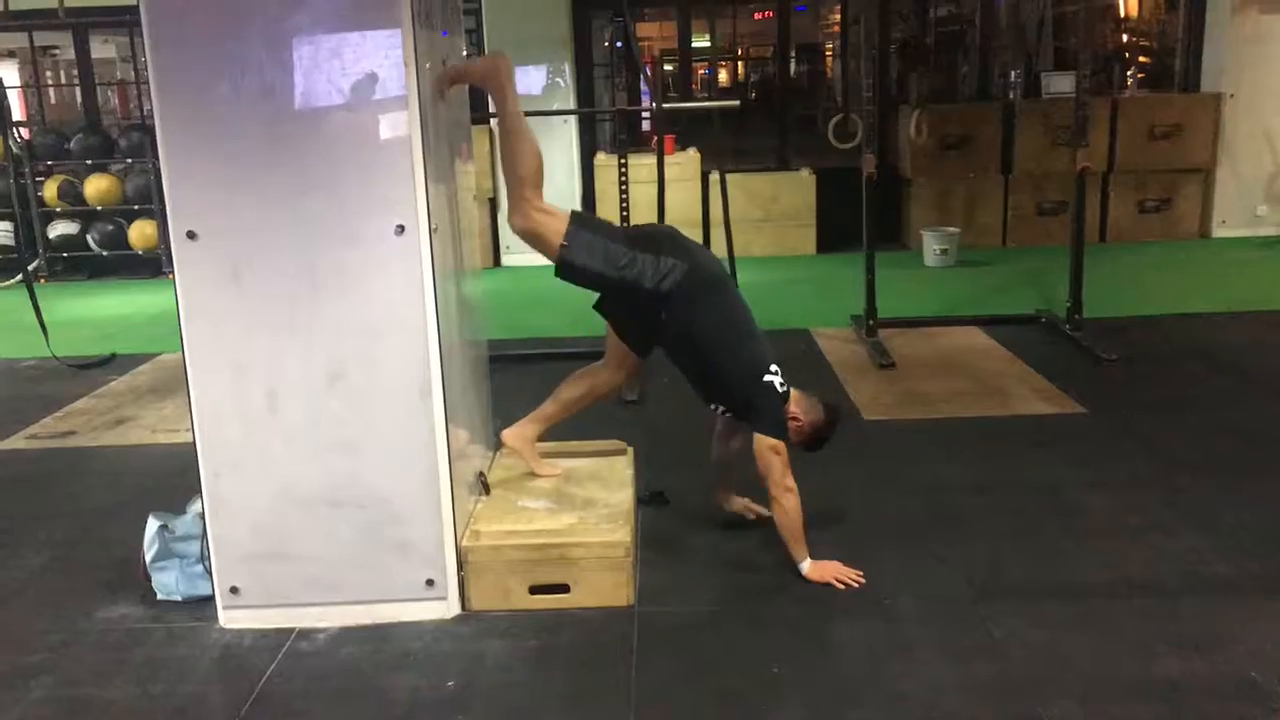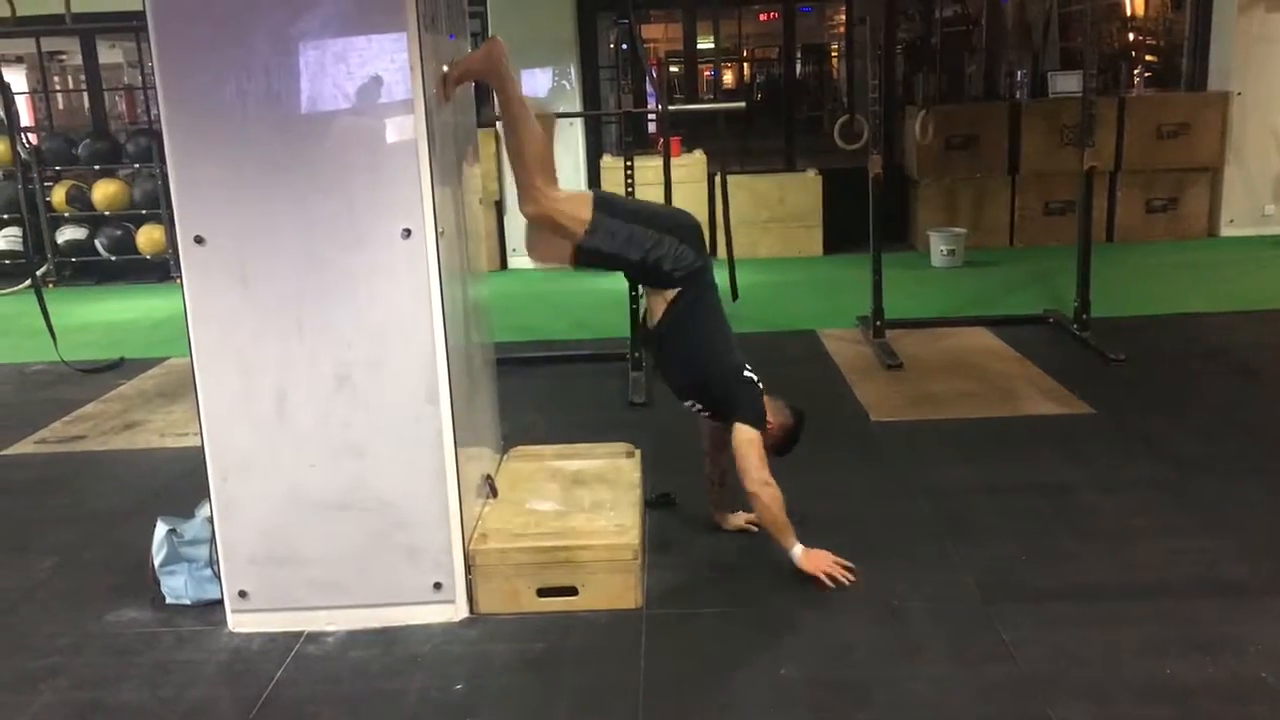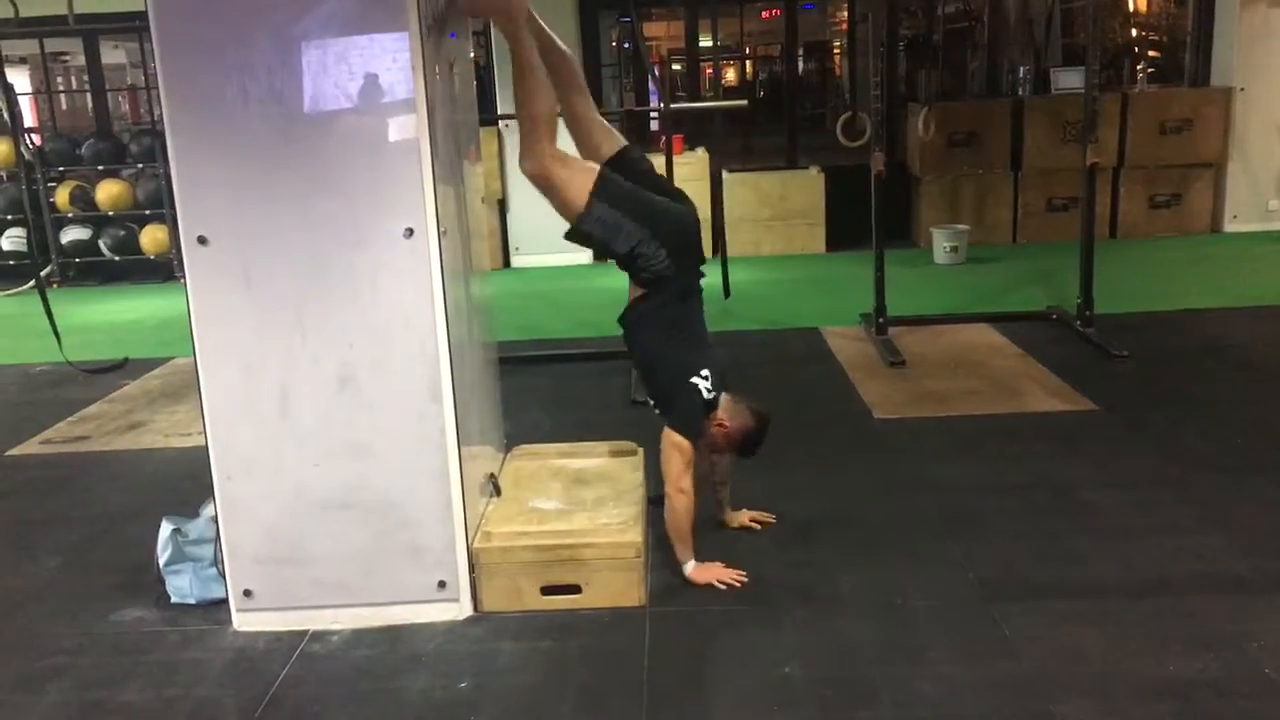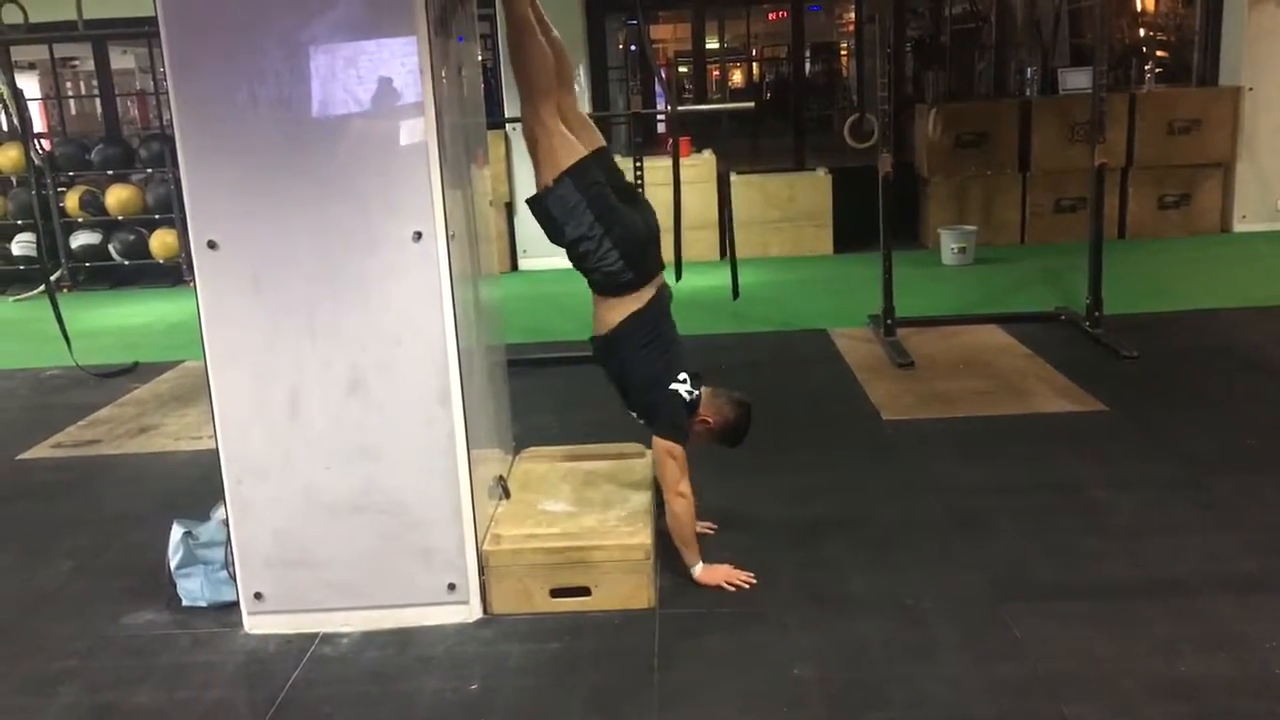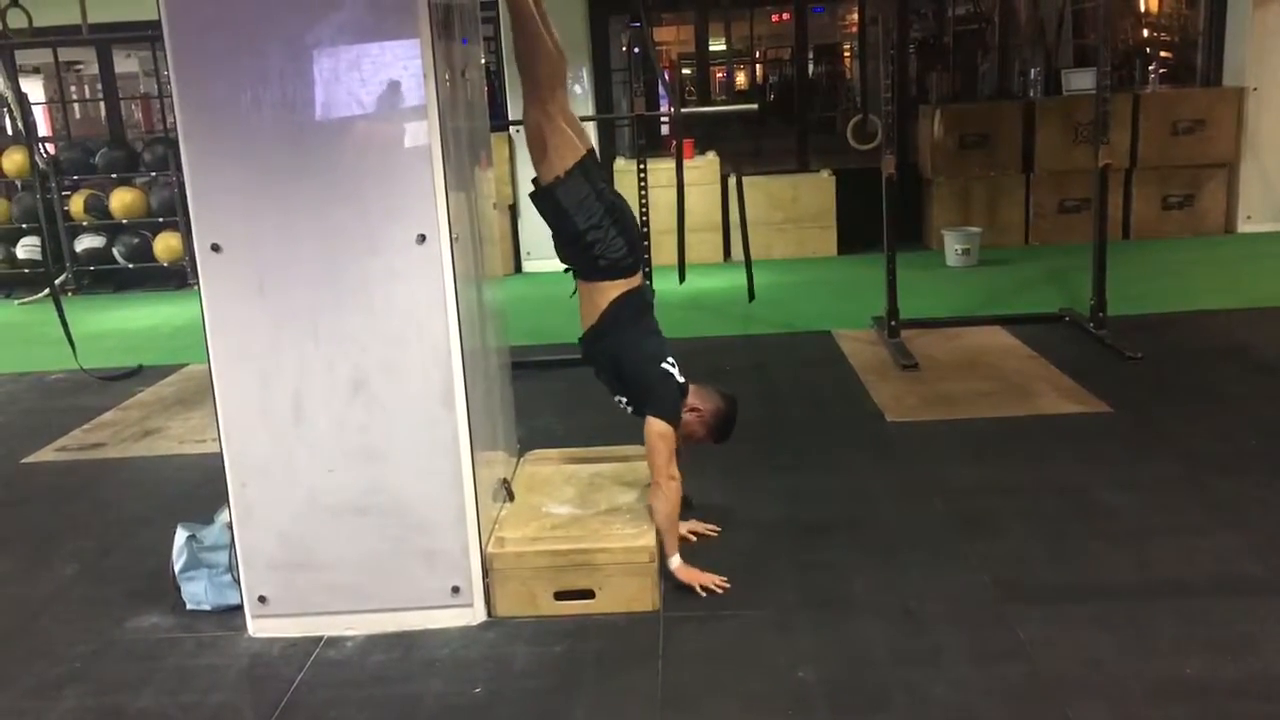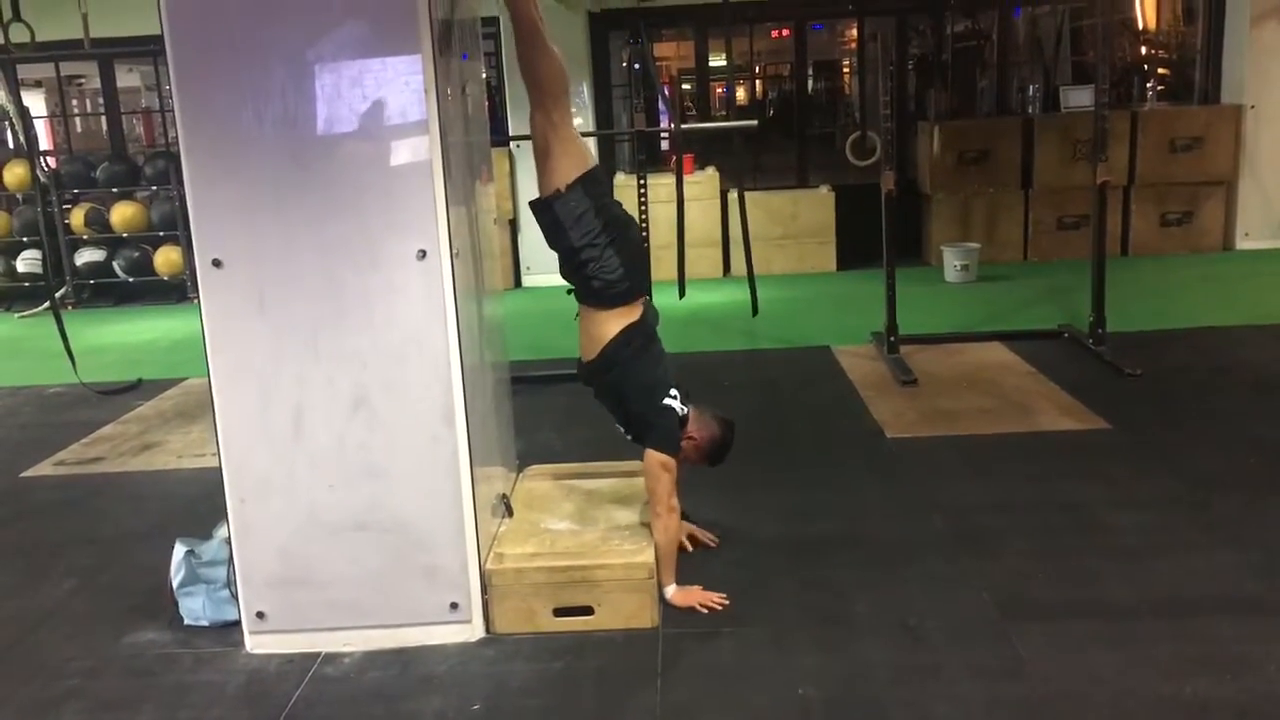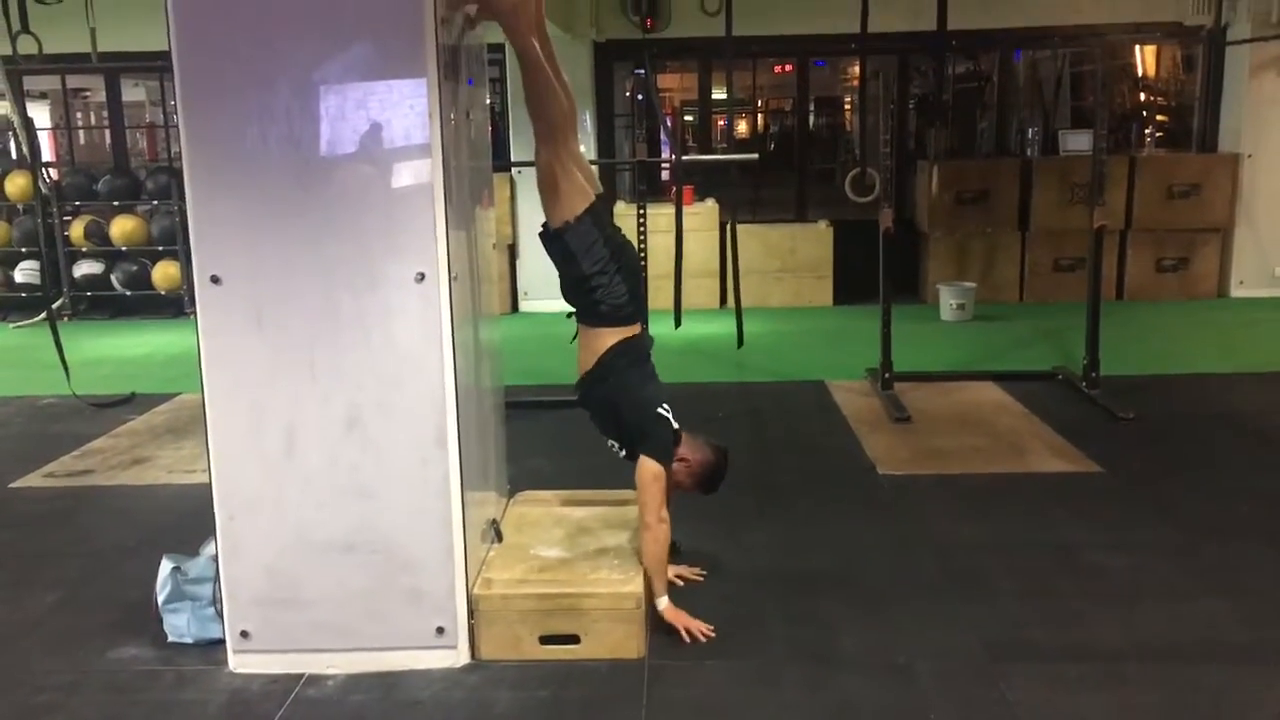
dt=0.5s
person 1, frame 1
left shoulder: (761, 390)
right shoulder: (767, 401)
left elbow: (726, 431)
right elbow: (782, 490)
left wrist: (725, 494)
right wrist: (806, 564)
left hip: (667, 277)
right hip: (667, 276)
left knee: (616, 369)
right knee: (528, 215)
left ankle: (526, 430)
right ankle: (499, 81)
person 1, frame 2
left shoulder: (729, 396)
right shoulder: (744, 403)
left elbow: (713, 448)
right elbow: (759, 484)
left wrist: (725, 511)
right wrist: (796, 549)
left hip: (670, 252)
right hip: (669, 252)
left knee: (550, 246)
right knee: (539, 206)
right ankle: (498, 70)
person 1, frame 3
left shoulder: (706, 395)
right shoulder: (691, 402)
left elbow: (713, 452)
right elbow: (677, 489)
left wrist: (730, 511)
right wrist: (690, 565)
left hip: (669, 224)
right hip: (663, 247)
left knee: (579, 105)
right knee: (541, 162)
person 1, frame 4
left shoulder: (679, 392)
right shoulder: (672, 400)
right elbow: (677, 491)
left wrist: (683, 519)
right wrist: (698, 566)
left hip: (627, 243)
right hip: (618, 252)
left knee: (561, 106)
right knee: (545, 115)
person 1, frame 5
left shoulder: (663, 386)
right shoulder: (665, 394)
left elbow: (663, 478)
right elbow: (665, 478)
left wrist: (674, 521)
right wrist: (675, 561)
left hip: (605, 246)
right hip: (604, 250)
left knee: (551, 107)
right knee: (547, 110)
person 1, frame 6
left shoulder: (667, 413)
right shoulder: (665, 421)
right elbow: (663, 507)
left wrist: (675, 527)
right wrist: (672, 589)
left hip: (613, 265)
right hip: (608, 270)
left knee: (555, 120)
right knee: (551, 120)
person 1, frame 7
left shoulder: (657, 434)
right shoulder: (660, 438)
left elbow: (653, 518)
right elbow: (654, 519)
left wrist: (661, 566)
right wrist: (663, 602)
left hip: (611, 295)
right hip: (608, 296)
left knee: (564, 150)
right knee: (558, 152)
